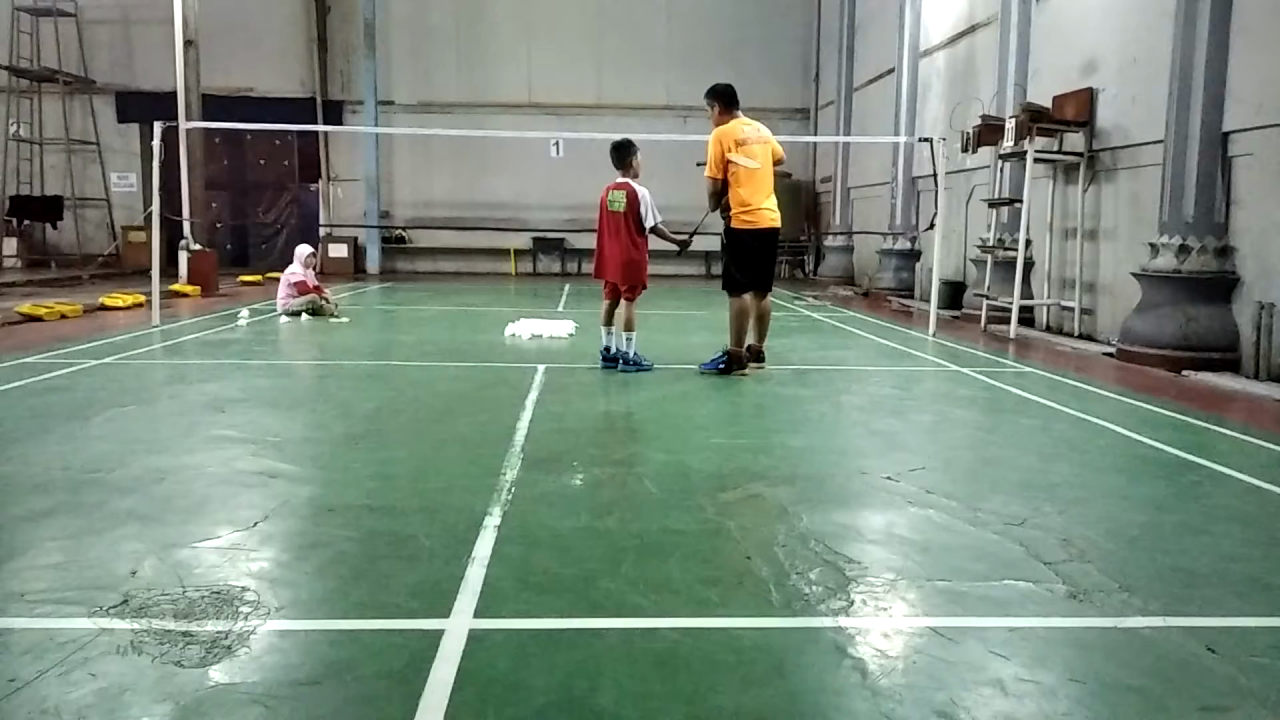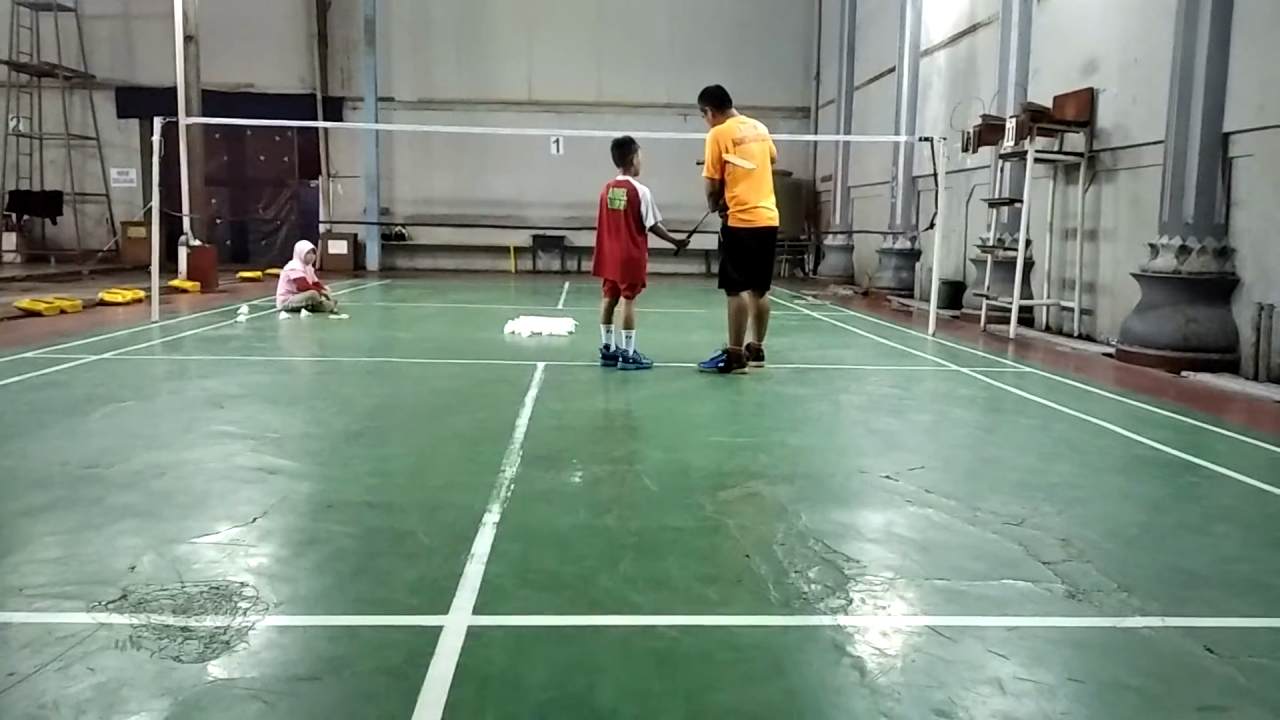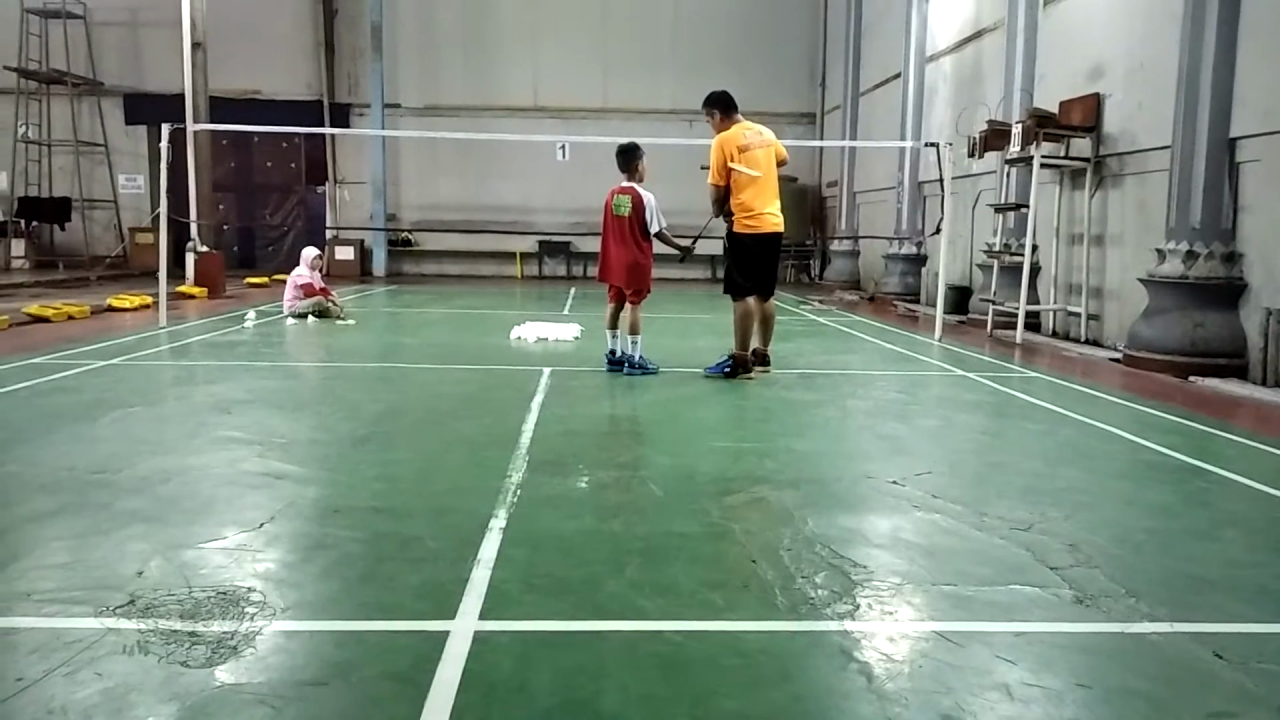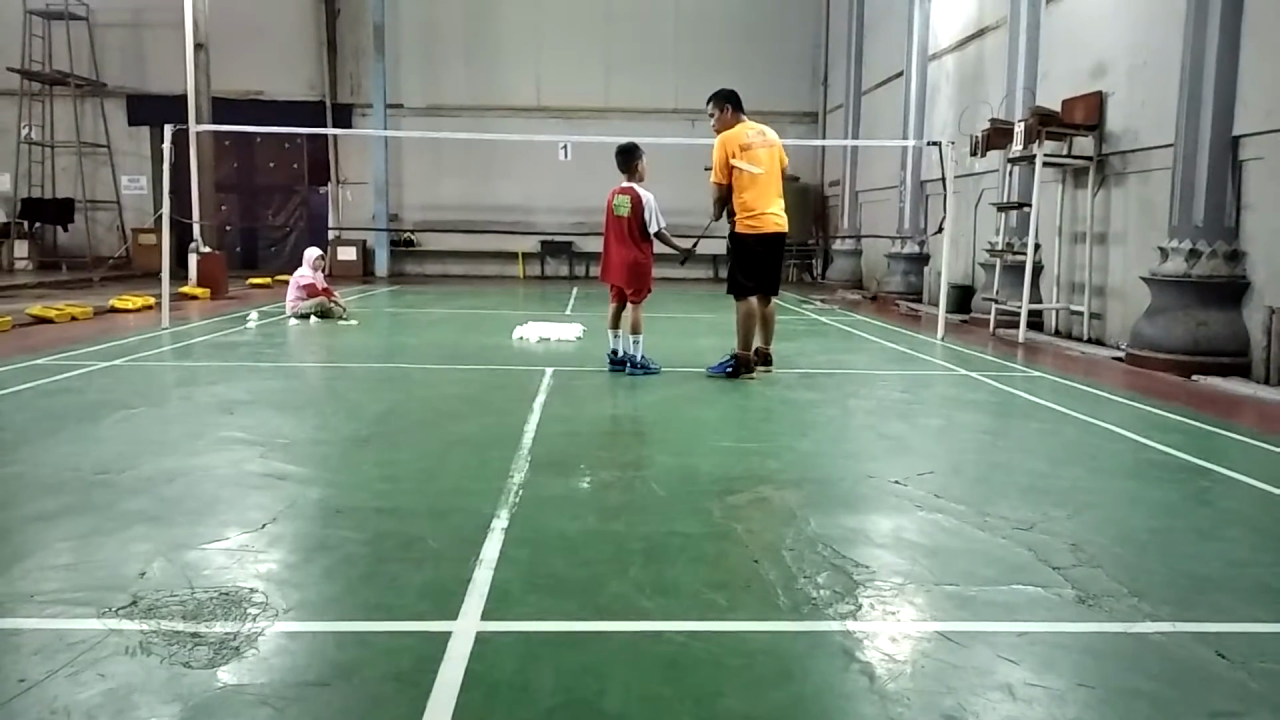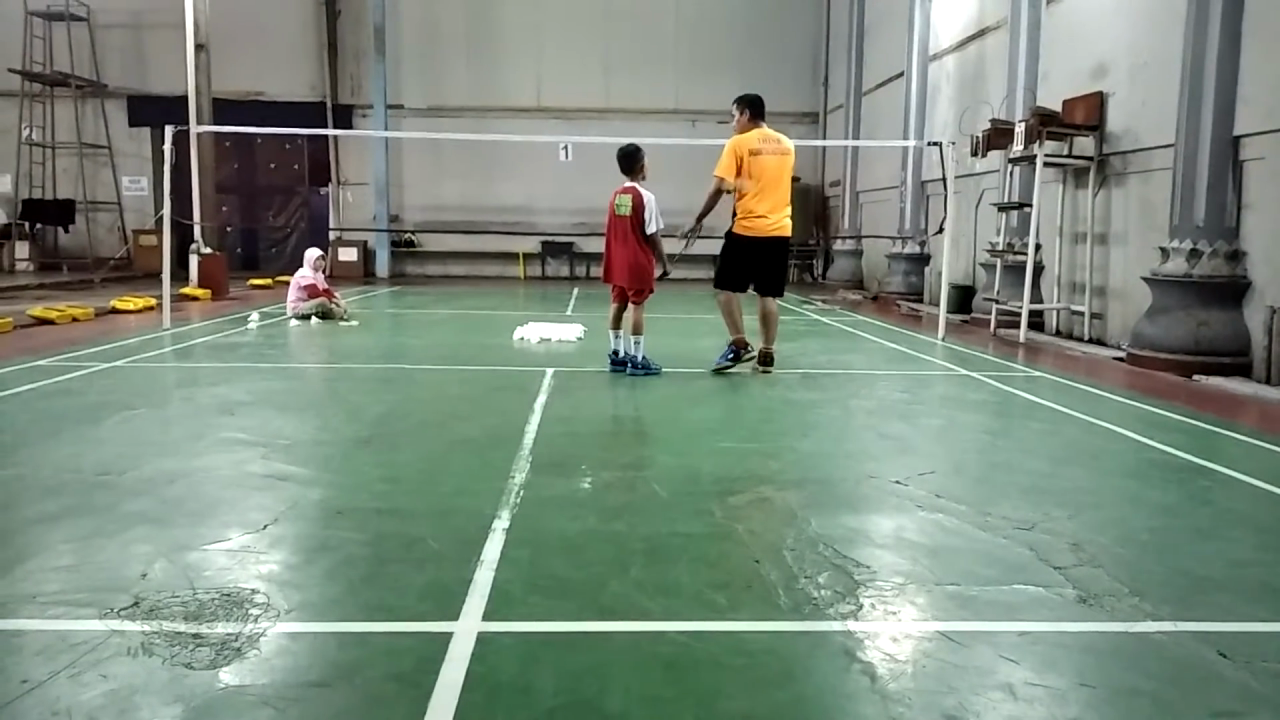
dt=0.5s
person 1, frame 1
left shoulder: (722, 134)
right shoulder: (761, 130)
left elbow: (714, 185)
right elbow: (780, 158)
left wrist: (715, 205)
left hip: (744, 222)
right hip: (770, 220)
left knee: (739, 290)
right knee: (761, 290)
left ankle: (735, 357)
right ankle: (756, 351)
person 1, frame 2
left shoulder: (719, 134)
right shoulder: (759, 127)
left elbow: (712, 185)
right elbow: (772, 157)
left wrist: (714, 206)
left hip: (741, 221)
right hip: (768, 218)
left knee: (737, 289)
right knee: (759, 289)
left ankle: (735, 355)
right ankle: (757, 350)
person 1, frame 3
left shoulder: (724, 140)
right shoulder: (765, 133)
left elbow: (717, 191)
right elbow: (783, 159)
left wrist: (719, 211)
left hip: (746, 226)
right hip: (773, 224)
left knee: (743, 294)
right knee: (764, 294)
left ankle: (741, 360)
right ankle: (762, 355)
person 1, frame 4
left shoulder: (727, 139)
right shoulder: (770, 134)
left elbow: (720, 190)
right elbow: (783, 169)
left wrist: (717, 213)
left hip: (749, 227)
right hip: (777, 224)
left knee: (746, 294)
right knee: (765, 294)
left ankle: (743, 360)
right ankle: (764, 354)
person 1, frame 5
left shoulder: (738, 143)
right shoulder: (786, 145)
left elbow: (719, 187)
left wrist: (698, 220)
left hip: (747, 230)
right hip: (780, 230)
left knee: (724, 288)
right knee: (769, 294)
left ankle: (739, 344)
right ankle: (767, 354)
person 2, frame 1
left shoulder: (607, 191)
right shoulder: (639, 192)
left elbow: (607, 226)
right elbow: (653, 226)
right wrist: (676, 241)
left hip: (610, 257)
right hip: (631, 258)
left knee: (610, 301)
right knee: (628, 302)
left ankle: (609, 351)
right ankle: (628, 356)
person 2, frame 2
left shoulder: (607, 189)
right shoulder: (640, 191)
left elbow: (605, 224)
right elbow: (653, 225)
right wrist: (675, 241)
left hip: (609, 255)
right hip: (631, 256)
left knee: (609, 299)
right knee: (627, 301)
left ankle: (608, 349)
right ankle: (628, 354)
person 2, frame 3
left shoulder: (612, 195)
right shoulder: (645, 197)
left elbow: (609, 230)
right elbow: (657, 232)
right wrist: (680, 247)
left hip: (615, 261)
right hip: (636, 262)
left knee: (614, 304)
right knee: (634, 306)
left ankle: (614, 354)
right ankle: (634, 359)
person 2, frame 4
left shoulder: (613, 195)
right shoulder: (644, 197)
left elbow: (614, 229)
right elbow: (657, 231)
right wrist: (680, 249)
left hip: (616, 260)
right hip: (637, 261)
left knee: (616, 304)
right knee: (635, 306)
left ankle: (616, 354)
right ankle: (636, 359)
person 2, frame 5
left shoulder: (616, 195)
right shoulder: (645, 197)
left elbow: (613, 230)
right elbow: (652, 235)
right wrist: (664, 262)
left hip: (618, 262)
right hip: (638, 263)
left knee: (618, 305)
right knee: (636, 307)
left ankle: (617, 355)
right ankle: (637, 360)
